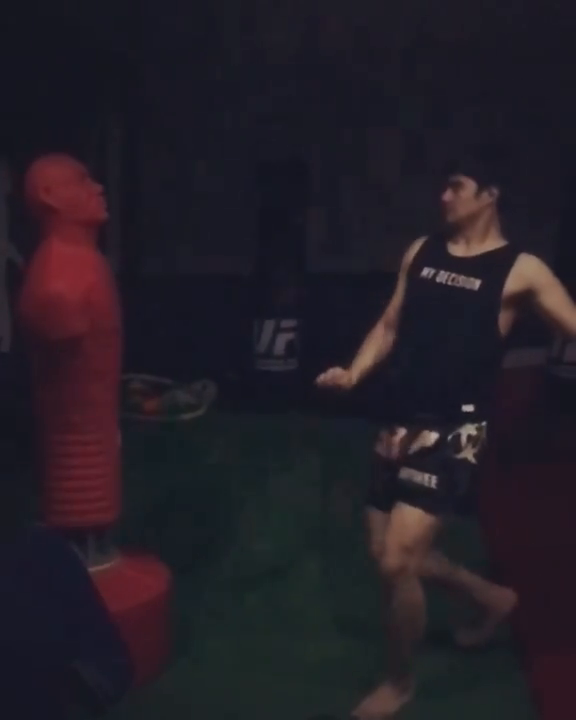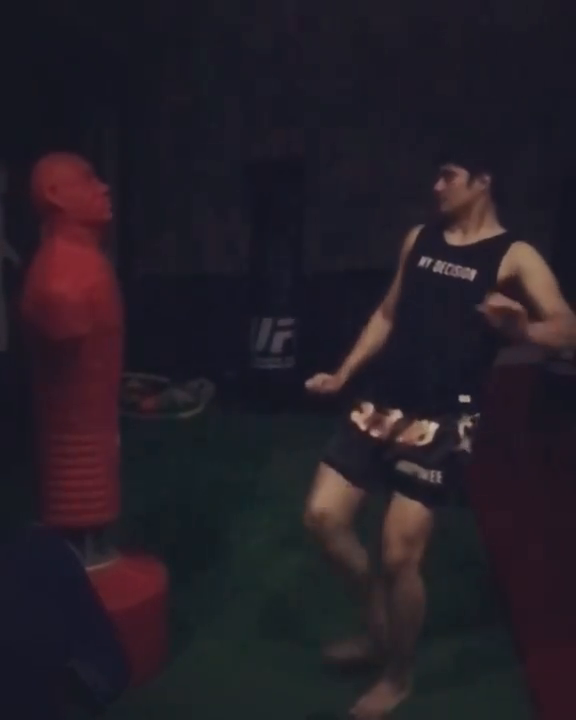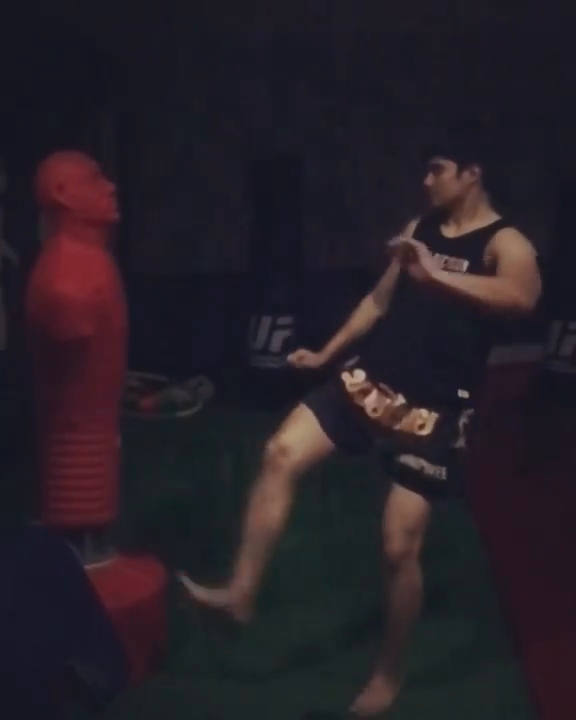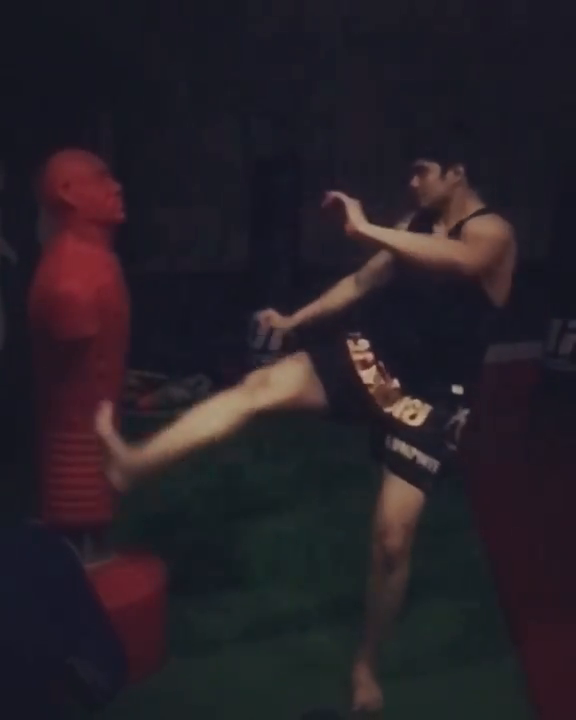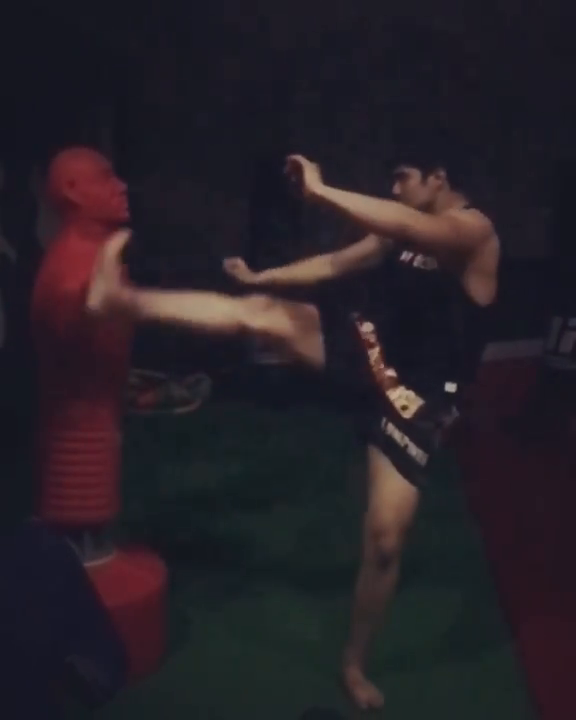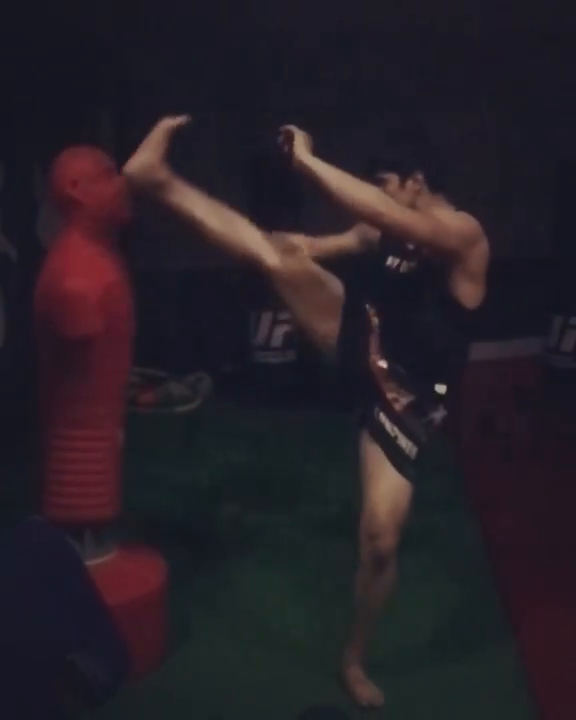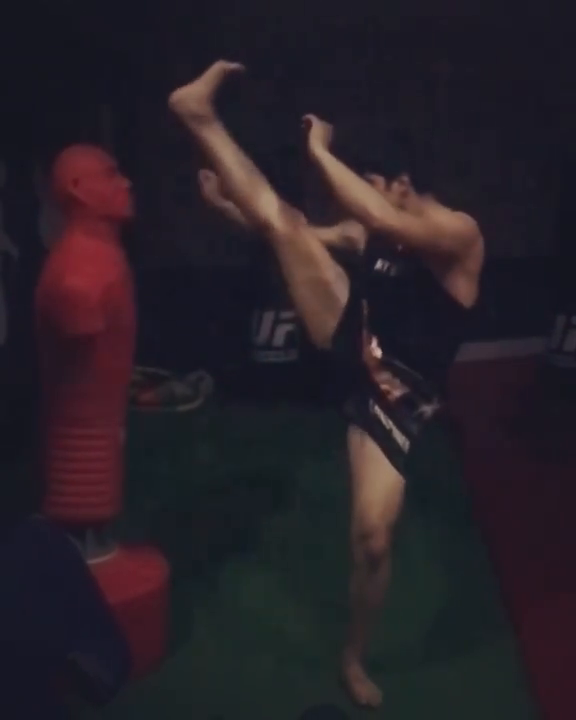
dt=0.4s
person 1, frame 1
left shoulder: (520, 269)
right shoulder: (421, 251)
right elbow: (389, 326)
right wrist: (352, 373)
left hip: (454, 431)
right hip: (401, 424)
left knee: (397, 561)
right knee: (390, 550)
right ankle: (490, 598)
person 1, frame 2
left shoulder: (514, 256)
right shoulder: (419, 238)
left wrist: (523, 323)
right wrist: (343, 373)
left hip: (442, 420)
right hip: (380, 405)
left knee: (398, 556)
right knee: (323, 515)
right ankle: (379, 625)
person 1, frame 3
left shoulder: (506, 243)
right shoulder: (419, 229)
left elbow: (523, 297)
left wrist: (437, 275)
right wrist: (325, 353)
left hip: (435, 408)
right hip: (372, 379)
left knee: (398, 548)
right knee: (279, 453)
right ankle: (241, 591)
person 1, frame 4
left shoulder: (491, 232)
right shoulder: (416, 226)
left elbow: (460, 260)
right elbow: (362, 281)
left wrist: (366, 228)
right wrist: (295, 320)
left hip: (429, 400)
right hip: (369, 360)
left knee: (391, 541)
right knee: (260, 385)
left ankle: (365, 666)
right ankle: (135, 461)
person 1, frame 5
left shoulder: (473, 231)
right shoulder: (401, 230)
left elbow: (419, 231)
right elbow: (335, 264)
left wrist: (321, 191)
right wrist: (261, 276)
left hip: (419, 397)
right hip: (371, 348)
left knee: (385, 540)
right knee: (262, 313)
left ankle: (354, 663)
right ankle: (123, 298)
person 1, frame 6
left shoulder: (462, 233)
right shoulder: (385, 232)
left elbow: (388, 214)
right elbow: (311, 247)
left wrist: (308, 161)
right wrist: (241, 230)
left hip: (407, 396)
right hip: (364, 345)
left knee: (381, 539)
right knee: (283, 261)
left ankle: (354, 661)
right ankle: (159, 179)
person 1, frame 7
left shoulder: (458, 231)
right shoulder: (371, 234)
left elbow: (382, 218)
right elbow: (303, 235)
left wrist: (319, 151)
right wrist: (225, 202)
left hip: (395, 393)
right hip: (354, 345)
left knee: (374, 537)
right knee: (284, 224)
left ankle: (353, 658)
person 2, frame 1
left shoulder: (83, 259)
right shoulder: (58, 275)
right elbow: (63, 365)
left hip: (95, 421)
right hip: (77, 429)
left knee: (93, 527)
right knee: (82, 534)
person 2, frame 2
left shoulder: (85, 260)
right shoulder: (60, 276)
right elbow: (65, 344)
left hip: (93, 417)
right hip: (77, 427)
left knee: (94, 527)
right knee: (84, 536)
person 2, frame 3
left shoulder: (89, 257)
right shoulder: (66, 274)
right elbow: (70, 365)
left hip: (93, 423)
right hip: (77, 430)
left knee: (88, 528)
right knee: (79, 532)
person 2, frame 4
left shoulder: (92, 255)
right shoulder: (70, 274)
right elbow: (75, 363)
left wrist: (125, 388)
left hip: (91, 420)
right hip: (78, 427)
left knee: (89, 527)
right knee: (79, 530)
person 2, frame 5
left shoulder: (95, 253)
right shoulder: (73, 270)
right elbow: (78, 361)
left wrist: (125, 388)
left hip: (95, 419)
right hip: (80, 426)
left knee: (89, 523)
right knee: (78, 530)
person 2, frame 6
left shoulder: (97, 252)
right shoulder: (75, 272)
right elbow: (78, 361)
left hip: (97, 419)
right hip: (82, 426)
left knee: (91, 522)
right knee: (80, 527)
person 2, frame 7
left shoulder: (101, 251)
right shoulder: (78, 270)
right elbow: (80, 360)
left wrist: (130, 387)
left hip: (99, 418)
right hip: (83, 424)
left knee: (91, 520)
right knee: (81, 525)
